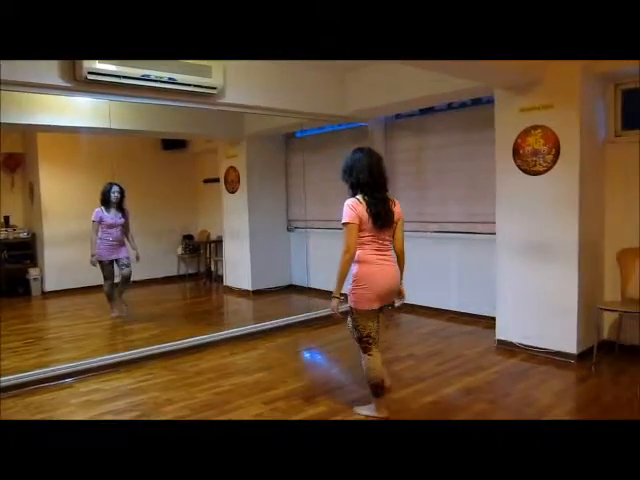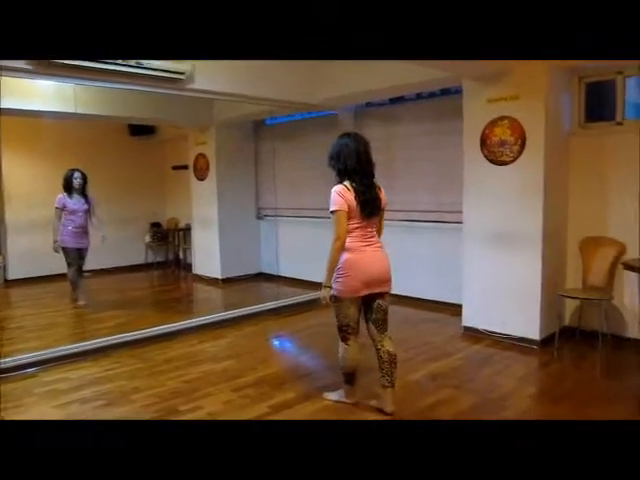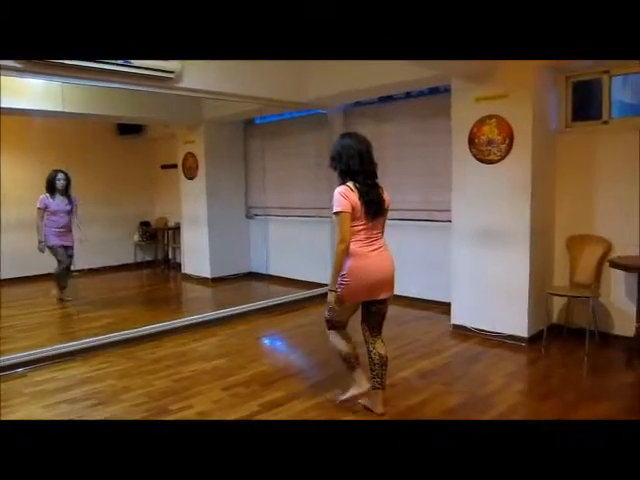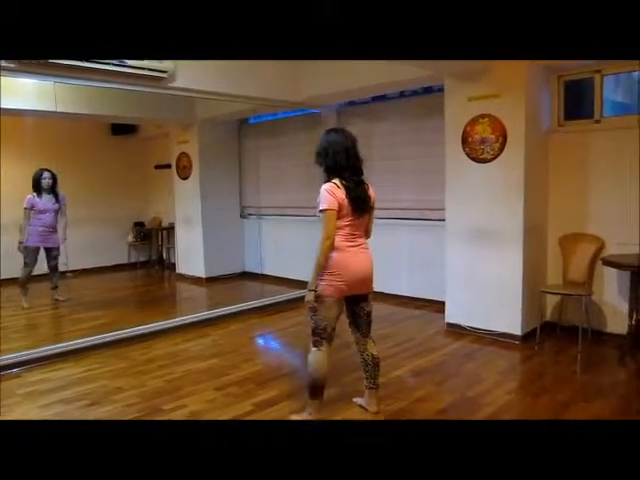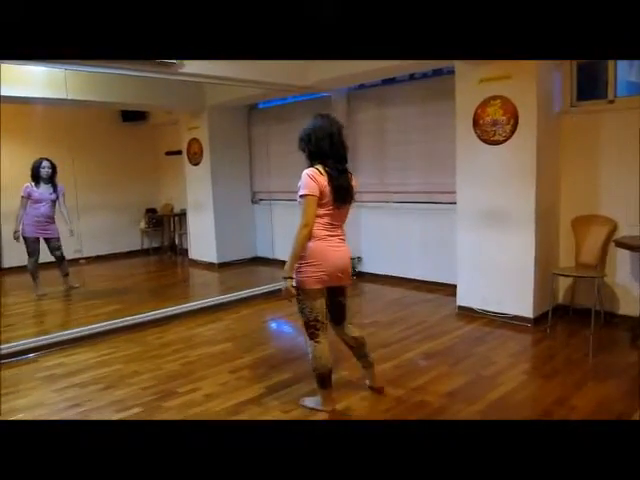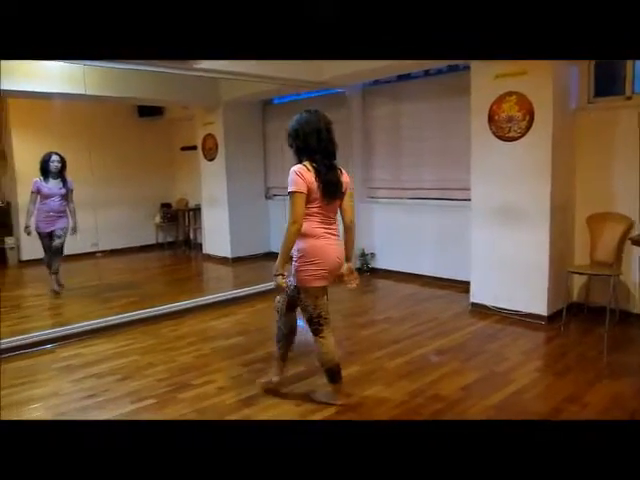
dt=0.4s
person 1, frame 1
left shoulder: (353, 205)
right shoulder: (393, 204)
left elbow: (349, 251)
right elbow: (399, 248)
left wrist: (336, 293)
right wrist: (399, 281)
left hip: (367, 279)
right hip: (389, 276)
left knee: (368, 344)
right knee: (363, 332)
left ankle: (378, 406)
right ankle: (383, 377)
person 1, frame 2
left shoulder: (340, 191)
right shoulder: (378, 191)
left elbow: (339, 239)
left wrist: (327, 282)
left hip: (353, 268)
right hip: (380, 264)
left knee: (348, 335)
right knee: (381, 334)
left ankle: (348, 393)
right ankle: (387, 398)
person 1, frame 3
left shoulder: (343, 193)
right shoulder: (380, 192)
left elbow: (343, 242)
left wrist: (333, 286)
left hip: (359, 270)
right hip: (384, 266)
left knee: (333, 325)
right knee: (374, 334)
left ankle: (359, 381)
right ankle: (376, 399)
person 1, frame 4
left shoulder: (330, 189)
right shoulder: (365, 188)
left elbow: (328, 240)
left wrist: (313, 284)
left hip: (337, 269)
right hip: (363, 265)
left knee: (320, 341)
right knee: (364, 335)
left ankle: (313, 411)
right ankle: (371, 398)
person 1, frame 5
left shoulder: (311, 175)
right shoulder: (347, 177)
left elbow: (306, 227)
left wrist: (288, 271)
left hip: (315, 259)
right hip: (341, 256)
left knee: (316, 332)
right knee: (340, 322)
left ankle: (326, 398)
right ankle: (373, 376)
person 1, frame 6
left shoulder: (300, 172)
right shoulder: (340, 174)
left elbow: (295, 224)
right elbow: (349, 223)
left wrist: (279, 268)
right wrist: (348, 261)
left hip: (311, 255)
right hip: (333, 253)
left knee: (319, 327)
right knee: (285, 306)
left ankle: (336, 391)
right ankle: (277, 372)
person 2, frame 1
left shoulder: (124, 212)
right shoulder: (99, 212)
left elbow: (127, 232)
right elbow: (94, 234)
left wrist: (135, 249)
right wrist: (93, 253)
left hip: (120, 248)
right hip: (104, 249)
left knee: (127, 273)
right knee: (109, 280)
left ankle: (119, 296)
right ankle: (113, 308)
person 2, frame 2
left shoulder: (87, 198)
right shoulder: (62, 198)
left elbow: (92, 217)
right elbow: (57, 220)
right wrist: (55, 239)
left hip: (83, 236)
right hip: (68, 236)
left knee: (80, 267)
right knee: (73, 267)
left ankle: (75, 293)
right ankle: (79, 296)
person 2, frame 3
left shoulder: (71, 199)
right shoulder: (44, 199)
left elbow: (74, 217)
right elbow: (40, 220)
left wrist: (80, 232)
right wrist: (40, 240)
left hip: (67, 236)
right hip: (52, 236)
left knee: (68, 264)
right knee: (63, 262)
left ankle: (62, 292)
right ankle: (56, 286)
person 2, frame 4
left shoulder: (59, 198)
right shoulder: (31, 198)
left elbow: (63, 217)
right elbow: (25, 220)
left wrist: (63, 232)
right wrist: (21, 240)
left hip: (52, 236)
right hip: (34, 235)
left knee: (53, 265)
right knee: (28, 266)
left ankle: (55, 293)
right ankle: (24, 297)
person 2, frame 5
left shoulder: (58, 188)
right shoulder: (28, 188)
left elbow: (62, 207)
right elbow: (22, 209)
left wrist: (69, 225)
right wrist: (17, 228)
left hip: (49, 226)
right hip: (31, 226)
left knee: (59, 254)
right knee: (33, 257)
left ankle: (67, 282)
right ankle: (37, 287)
person 2, frame 6
left shoulder: (66, 182)
right shoulder: (38, 182)
left elbow: (70, 203)
right elbow: (32, 205)
left wrist: (74, 221)
right wrist: (27, 223)
left hip: (61, 219)
right hip: (43, 221)
left knee: (57, 246)
right knee: (48, 252)
left ankle: (54, 280)
right ankle: (55, 278)
